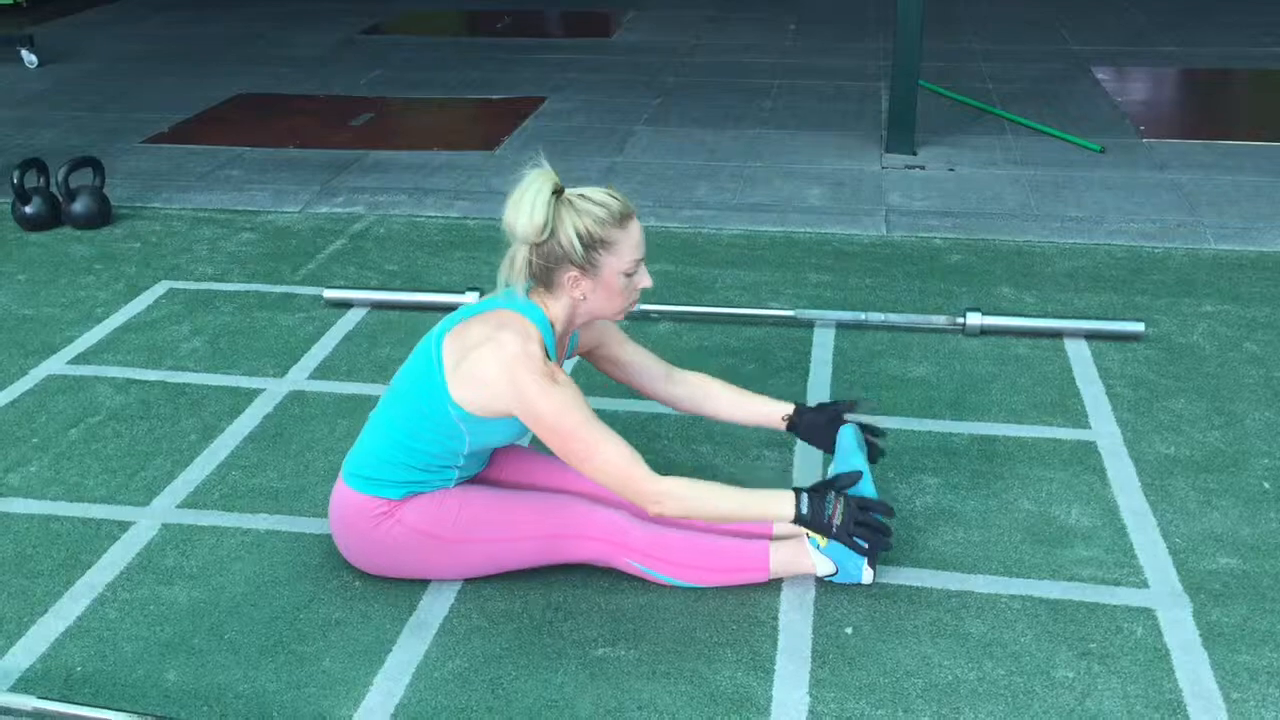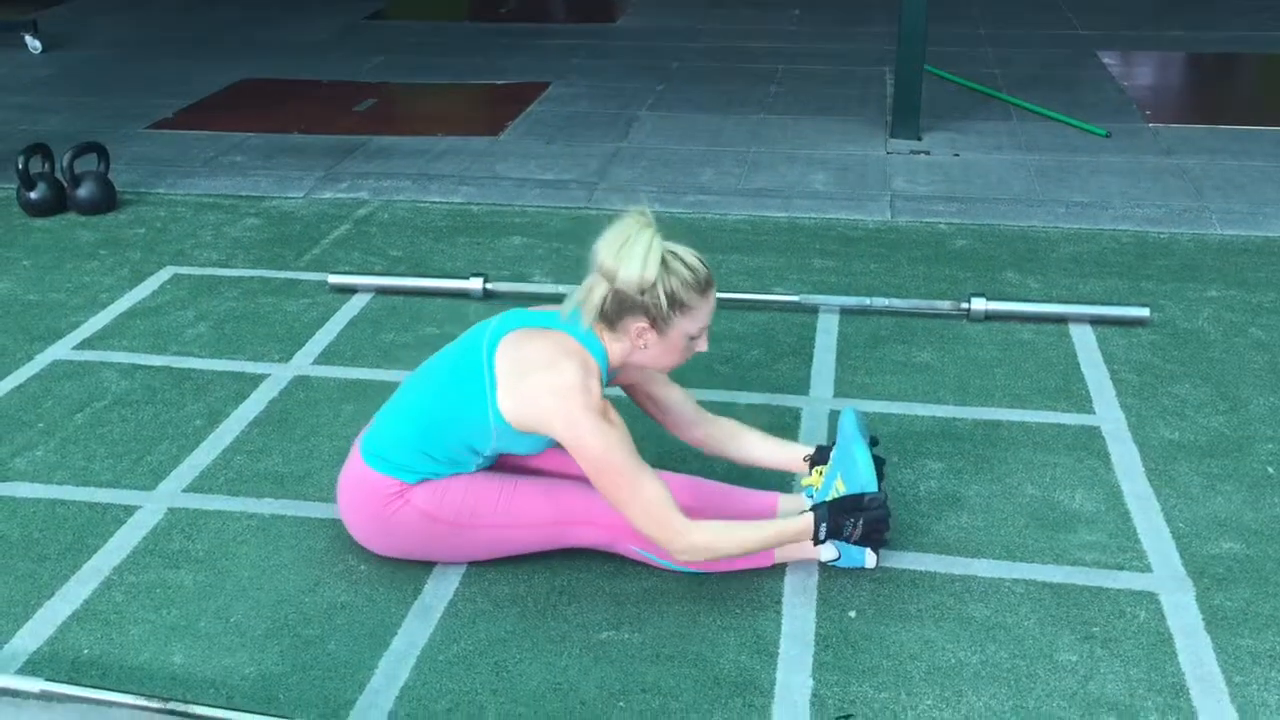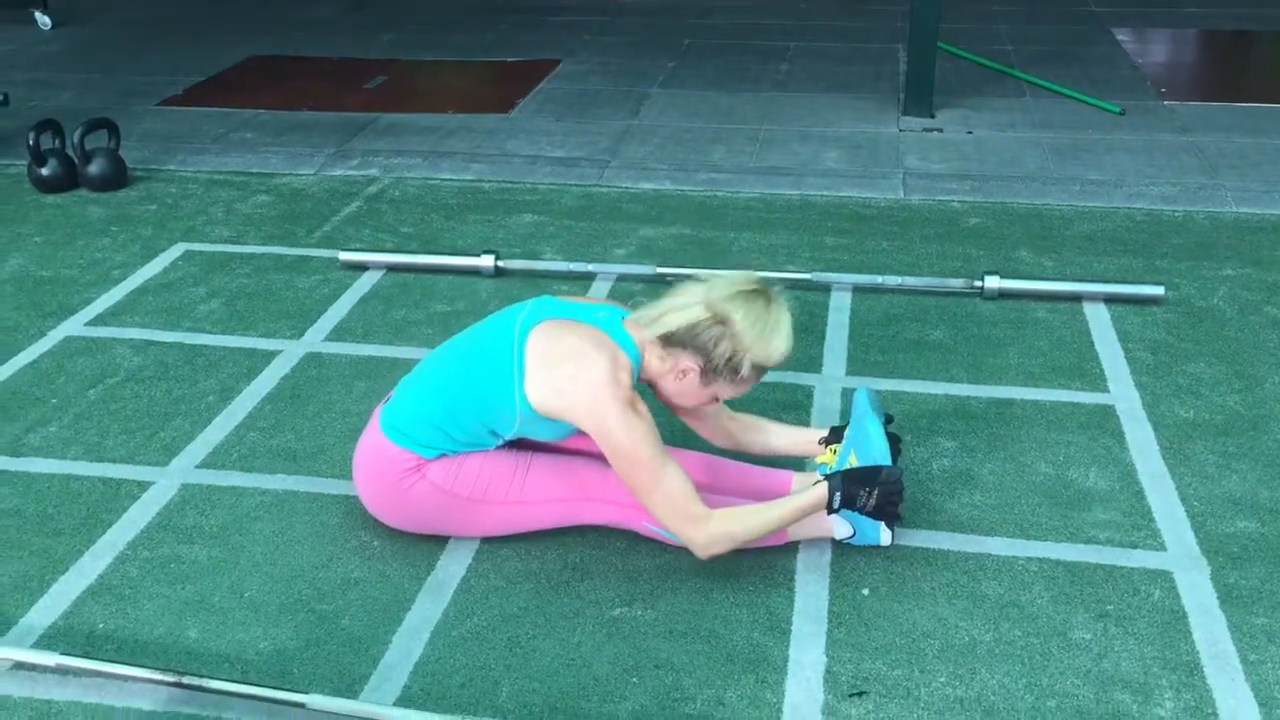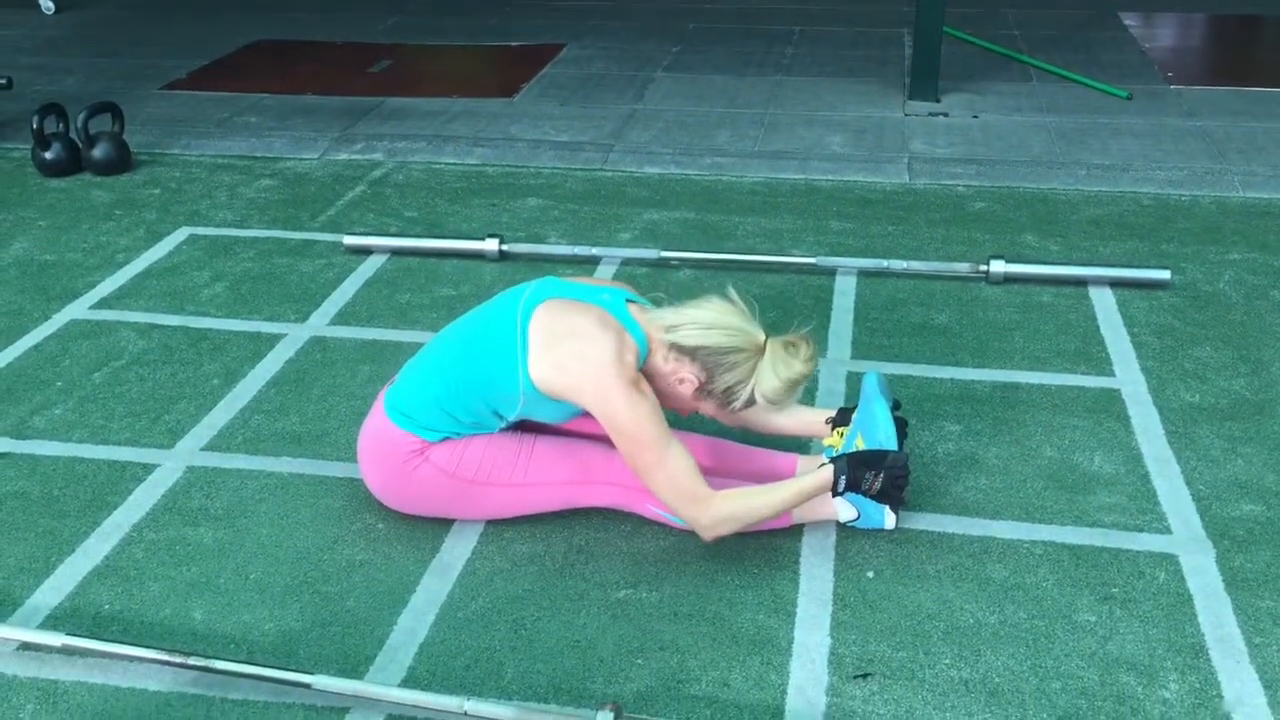
dt=0.7s
person 1, frame 1
left shoulder: (564, 316)
right shoulder: (519, 364)
left elbow: (675, 383)
right elbow: (653, 495)
left wrist: (795, 416)
right wrist: (799, 506)
right hip: (384, 517)
left knee: (606, 494)
right knee: (597, 530)
left ankle: (800, 531)
right ankle: (814, 555)
person 1, frame 2
left shoulder: (602, 338)
right shoulder: (572, 391)
left elbow: (705, 429)
right elbow: (681, 541)
left wrist: (813, 457)
right wrist: (817, 526)
left hip: (436, 452)
right hip: (390, 498)
left knee: (627, 484)
right knee: (601, 517)
left ankle: (806, 498)
person 1, frame 3
left shoulder: (634, 331)
right shoulder: (605, 387)
left elbow: (727, 431)
right elbow: (702, 535)
left wrist: (826, 441)
right wrist: (828, 494)
left hip: (427, 426)
right hip: (404, 472)
left knee: (646, 467)
right knee: (615, 495)
person 1, frame 4
left shoulder: (634, 316)
right shoulder: (612, 374)
left elbow: (731, 410)
right elbow: (706, 516)
left wrist: (830, 423)
right wrist: (834, 476)
left hip: (434, 404)
right hip: (408, 454)
left knee: (655, 450)
right knee: (619, 478)
